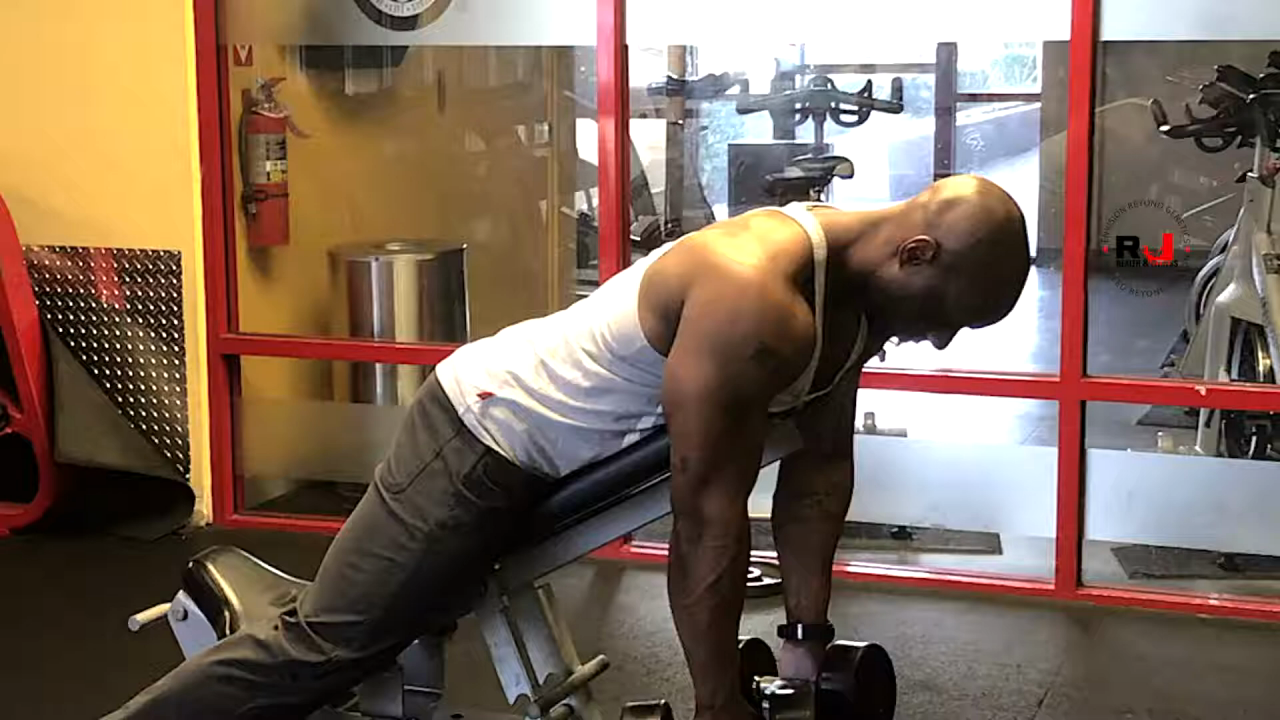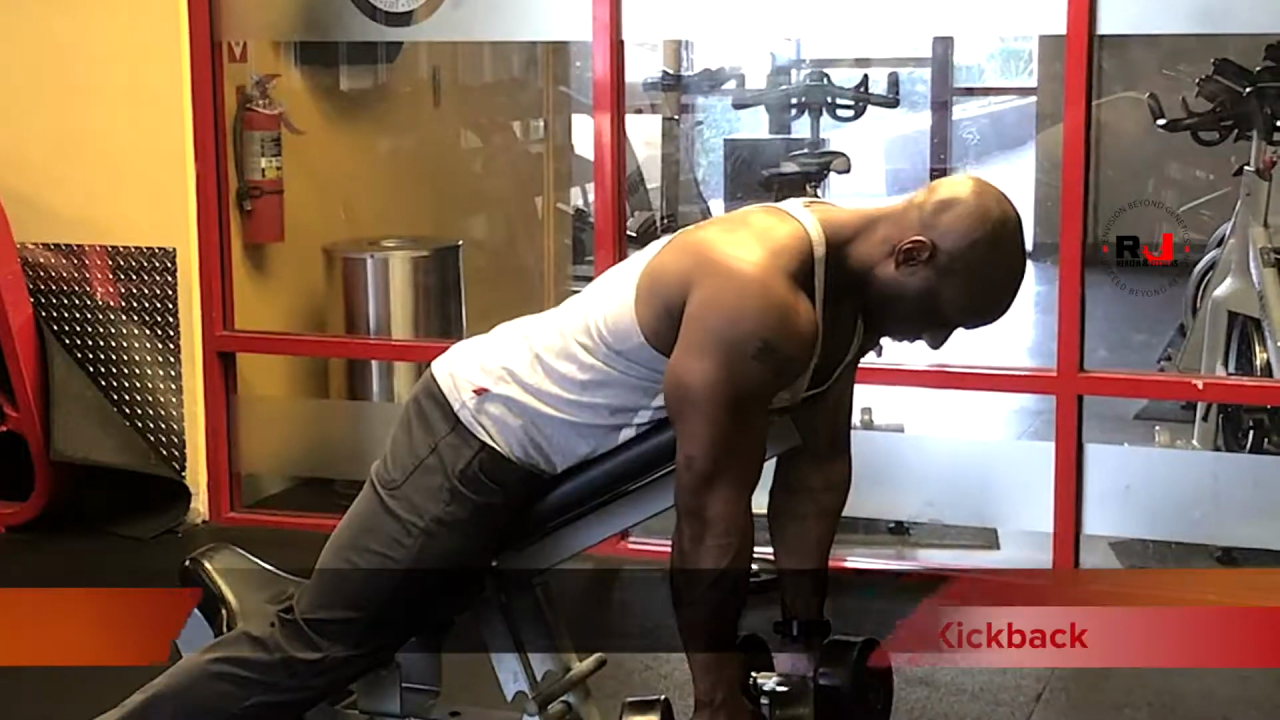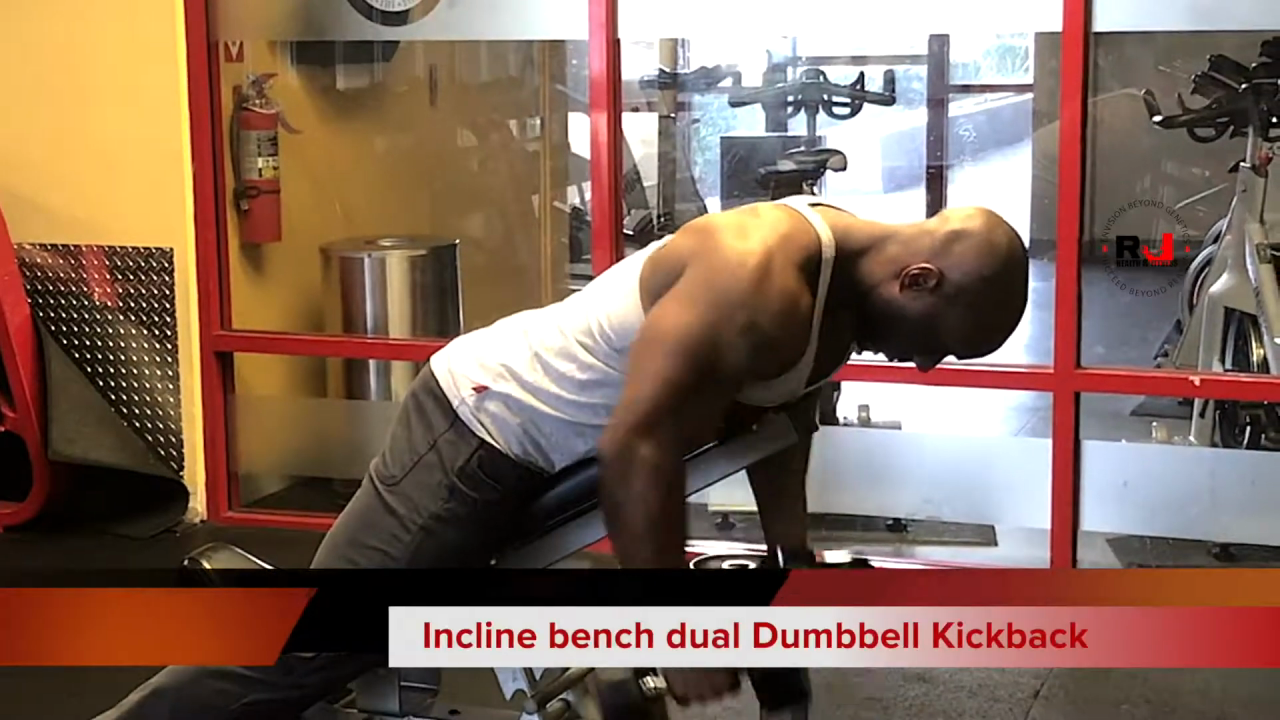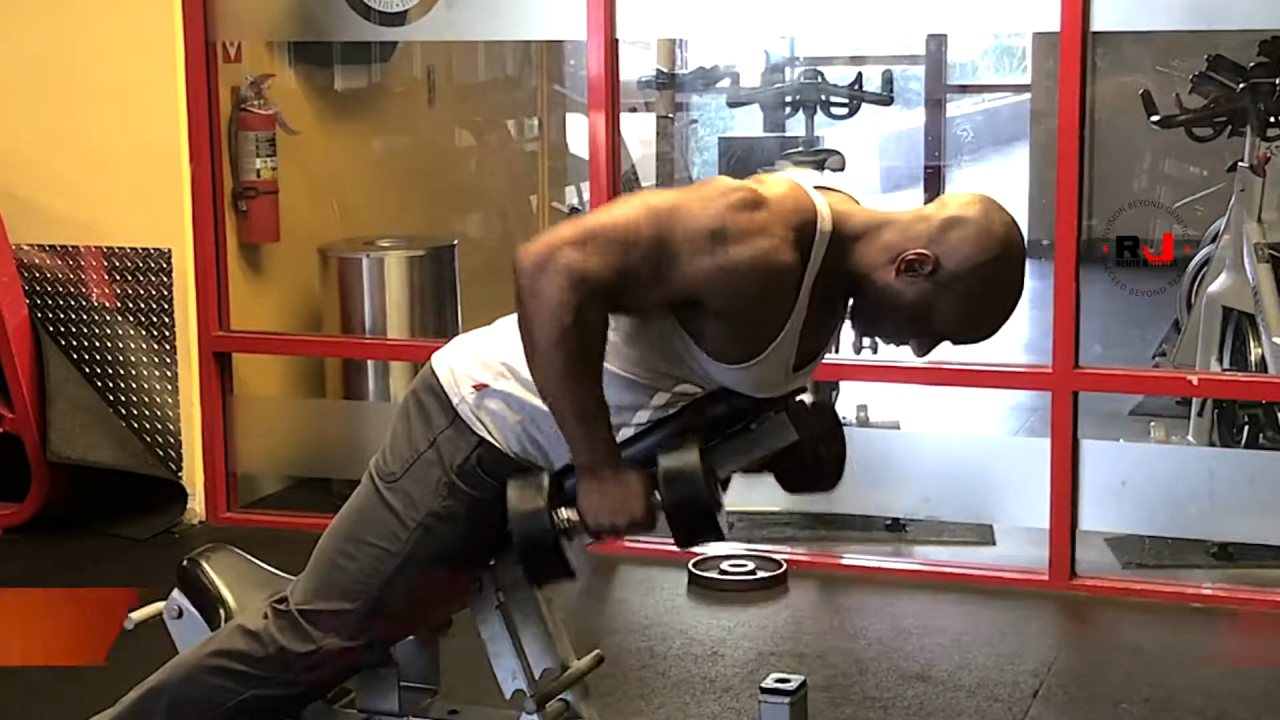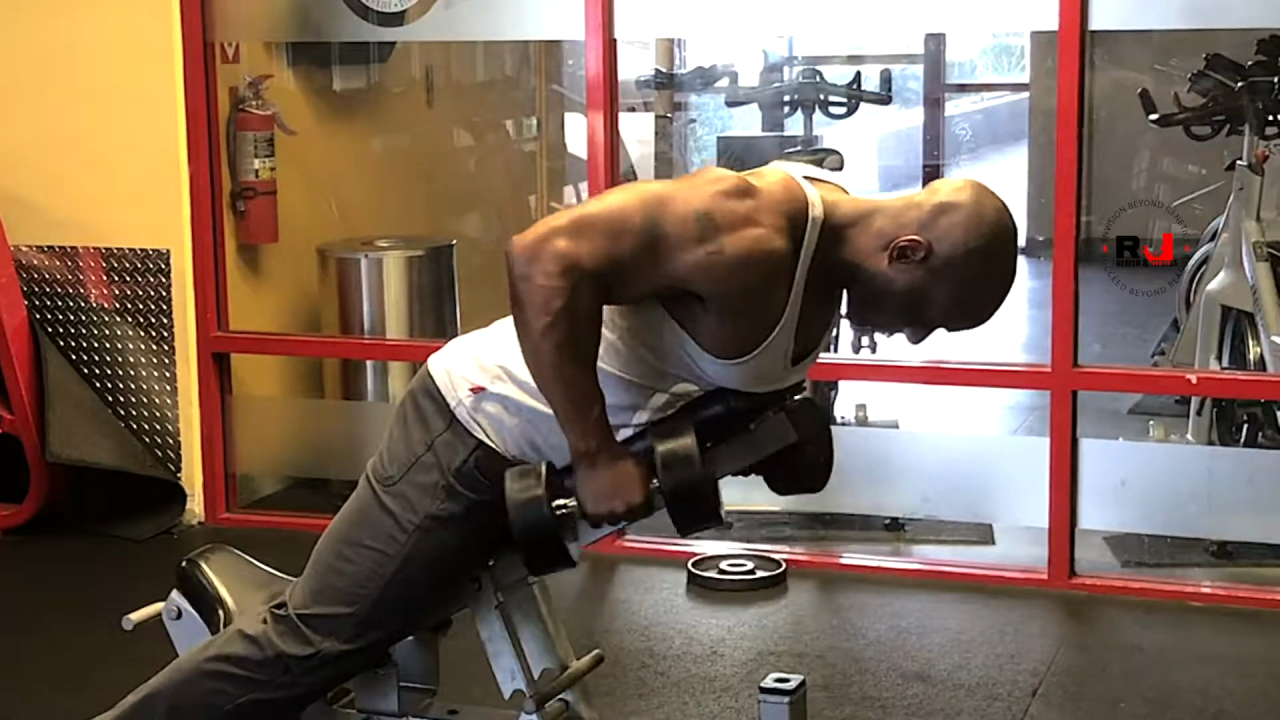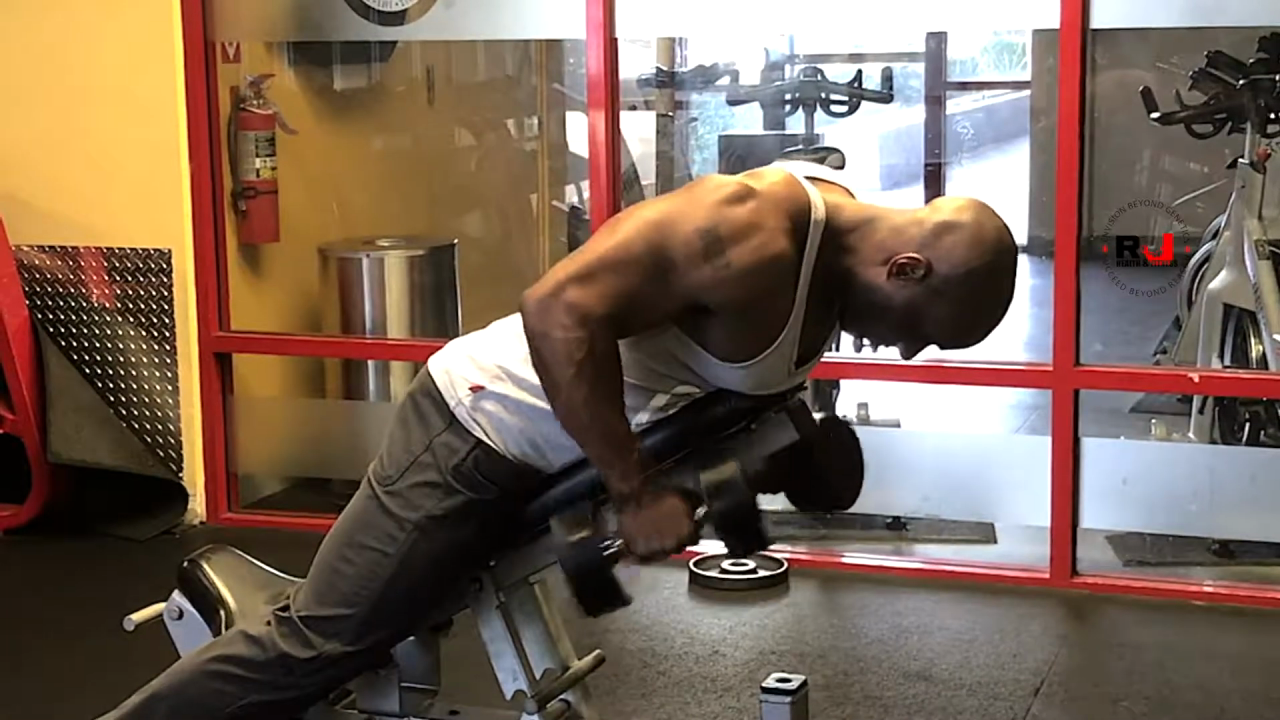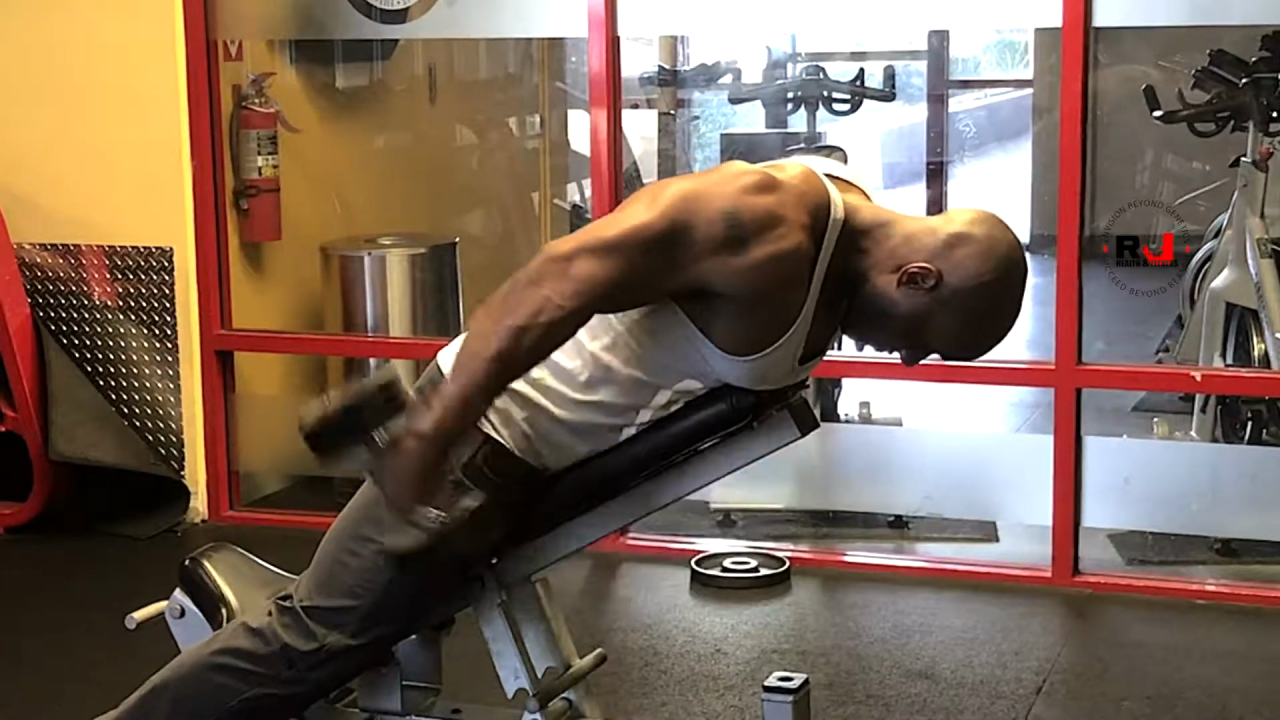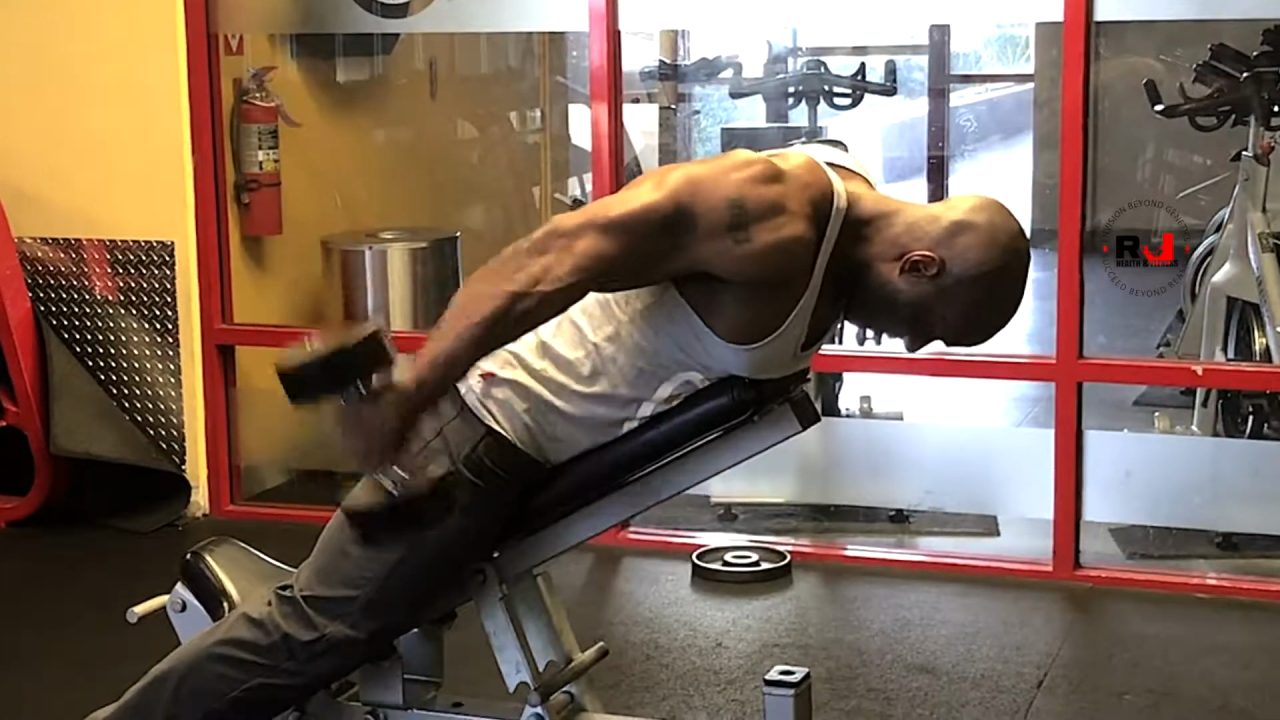
dt=0.4s
person 1, frame 1
left shoulder: (855, 284)
right shoulder: (757, 299)
left elbow: (818, 465)
right elbow: (707, 516)
left wrist: (807, 637)
left hip: (547, 443)
right hip: (490, 429)
right knee: (322, 644)
person 1, frame 2
left shoulder: (849, 284)
right shoulder: (759, 296)
left elbow: (815, 461)
right elbow: (711, 512)
left wrist: (802, 635)
left hip: (542, 443)
right hip: (486, 427)
right knee: (320, 640)
person 1, frame 3
left shoulder: (845, 277)
right shoulder: (765, 279)
left elbow: (777, 412)
right elbow: (632, 449)
left wrist: (791, 559)
left hip: (539, 439)
right hip: (485, 423)
right knee: (319, 640)
person 1, frame 4
left shoulder: (840, 247)
right shoulder: (762, 239)
right elbow: (554, 266)
right wrist: (598, 466)
left hip: (538, 438)
right hip: (490, 423)
right knee: (314, 635)
person 1, frame 5
left shoulder: (834, 238)
right shoulder: (749, 229)
right elbow: (546, 257)
right wrist: (597, 454)
left hip: (535, 444)
right hip: (485, 427)
right knee: (313, 638)
person 1, frame 6
left shoulder: (840, 234)
right shoulder: (754, 234)
right elbow: (562, 307)
right wrist: (636, 494)
left hip: (541, 449)
right hip: (487, 424)
left knee: (367, 623)
right knee: (317, 641)
person 1, frame 7
left shoulder: (848, 236)
right shoulder: (773, 224)
right elbow: (563, 276)
right wrist: (433, 440)
left hip: (557, 445)
right hip: (494, 427)
left knee: (379, 613)
right knee: (317, 635)
person 1, frame 8
left shoulder: (849, 230)
right shoulder: (775, 215)
right elbow: (565, 250)
right wrist: (413, 392)
left hip: (556, 437)
right hip: (494, 415)
left knee: (366, 615)
right knee: (318, 626)
